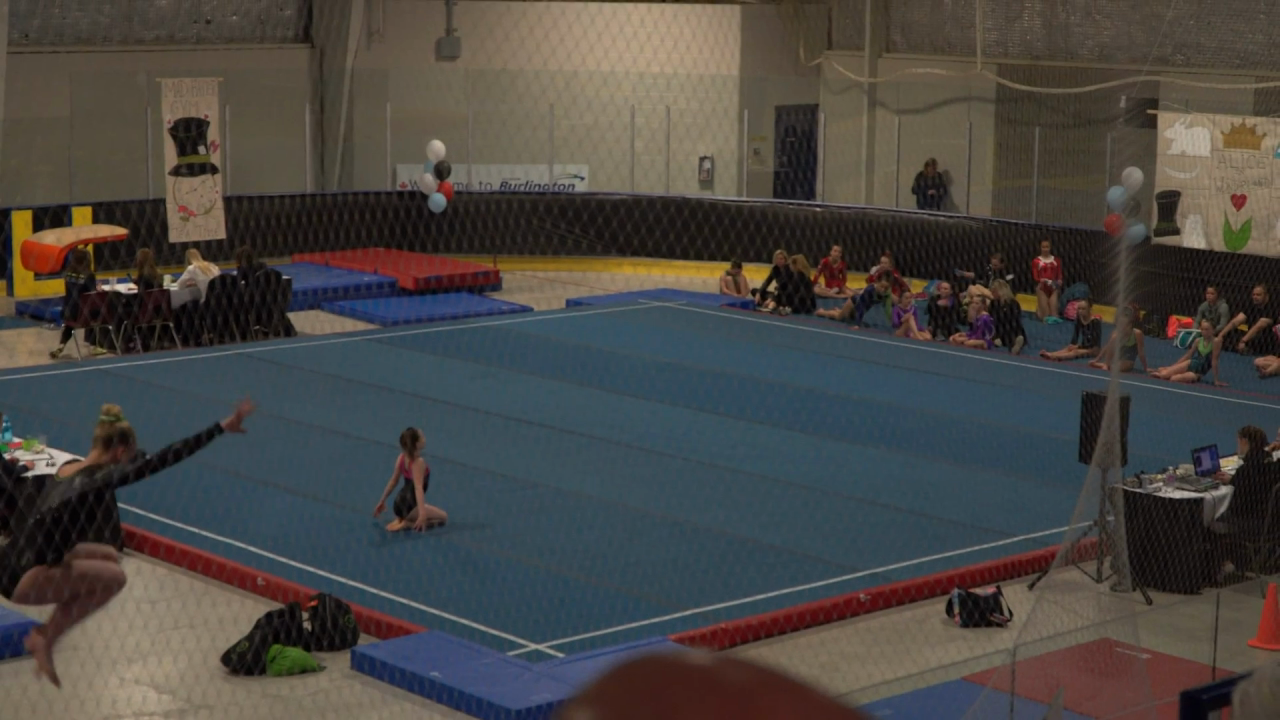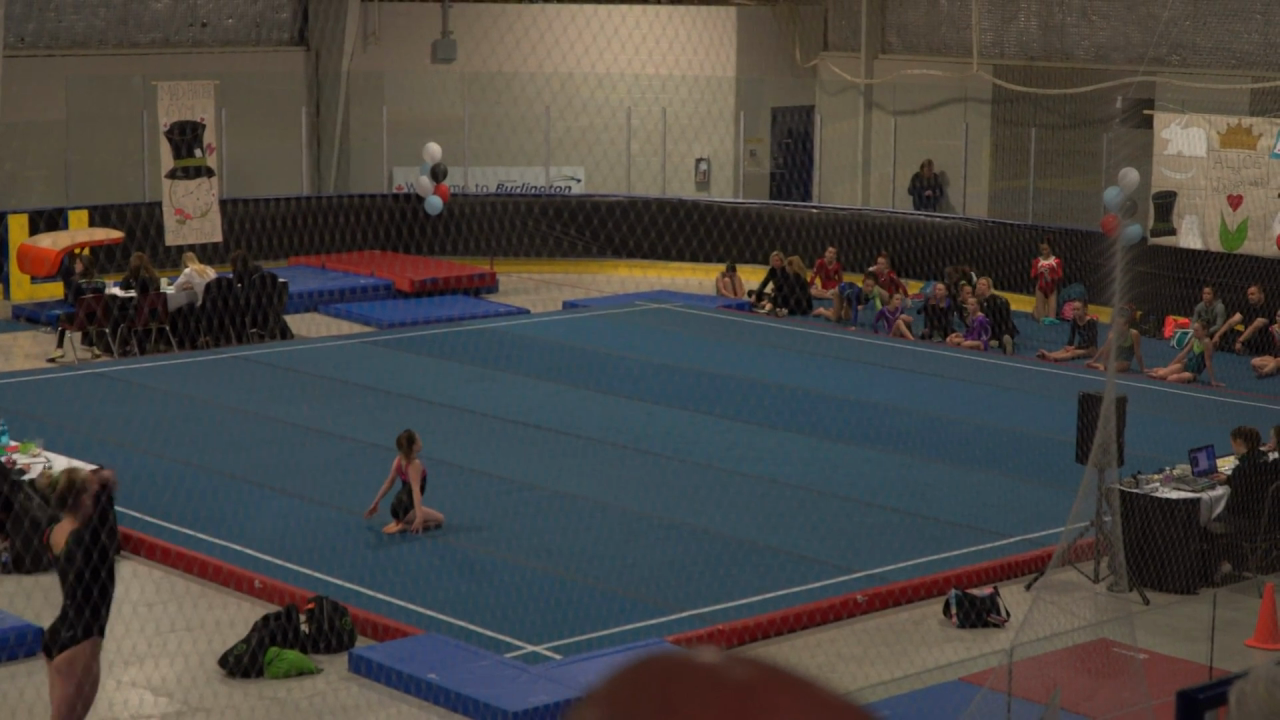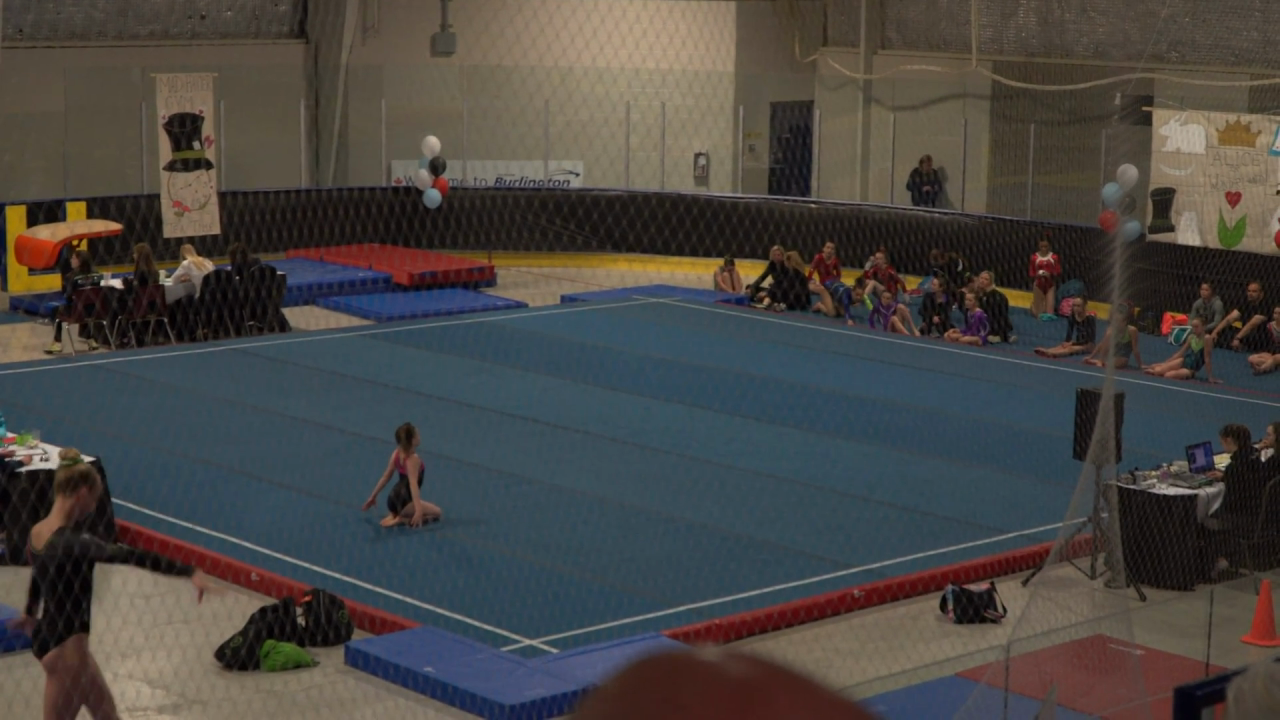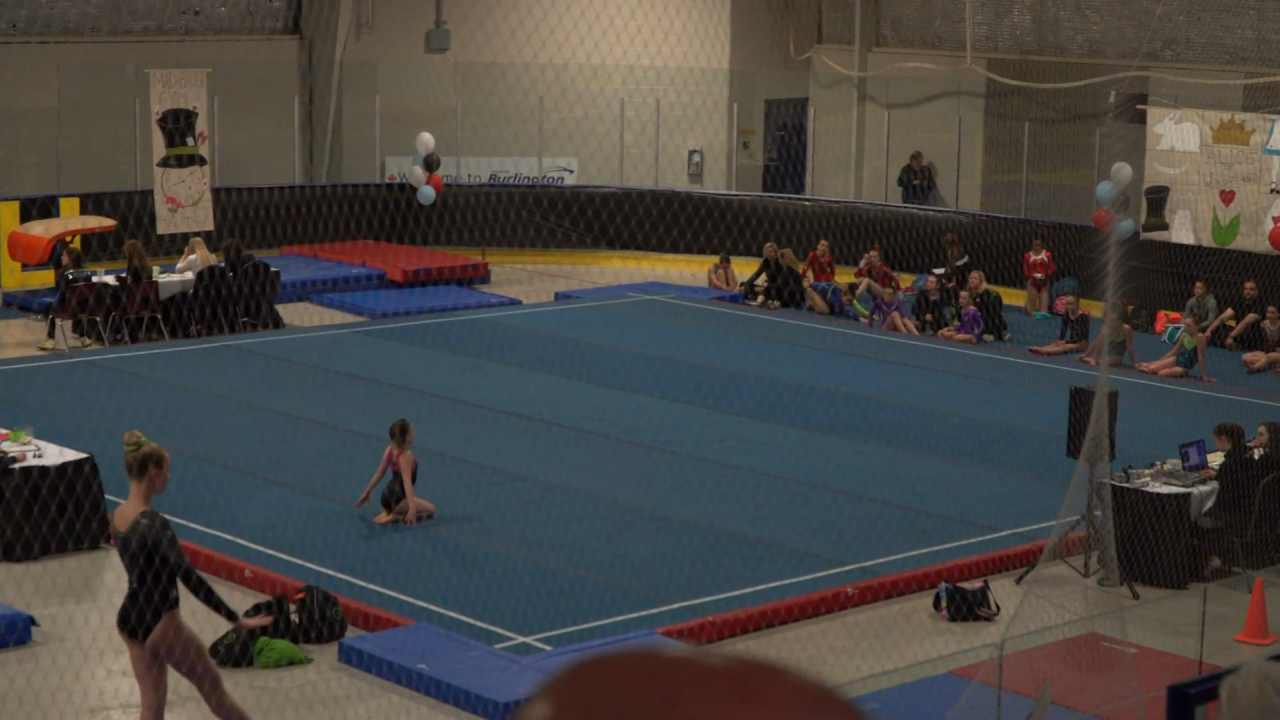
dt=1s
person 1, frame 1
left shoulder: (71, 469)
right shoulder: (99, 477)
right elbow: (162, 460)
right wrist: (222, 427)
right hip: (28, 576)
left knee: (109, 556)
right knee: (115, 578)
left ankle: (43, 636)
right ankle: (45, 636)
person 1, frame 2
left shoulder: (57, 533)
right shoulder: (83, 538)
right elbow: (102, 514)
right wrist: (106, 484)
left hip: (60, 639)
right hip: (80, 646)
person 1, frame 3
left shoulder: (38, 533)
right shoulder: (70, 542)
right elbow: (128, 555)
left wrist: (30, 613)
right wrist: (188, 572)
left hip: (49, 636)
right hip: (66, 644)
person 1, frame 4
left shoulder: (120, 515)
right shoulder: (153, 524)
right elbow: (188, 576)
right wrist: (235, 618)
left hip: (129, 619)
right hip: (160, 623)
right knee: (213, 689)
